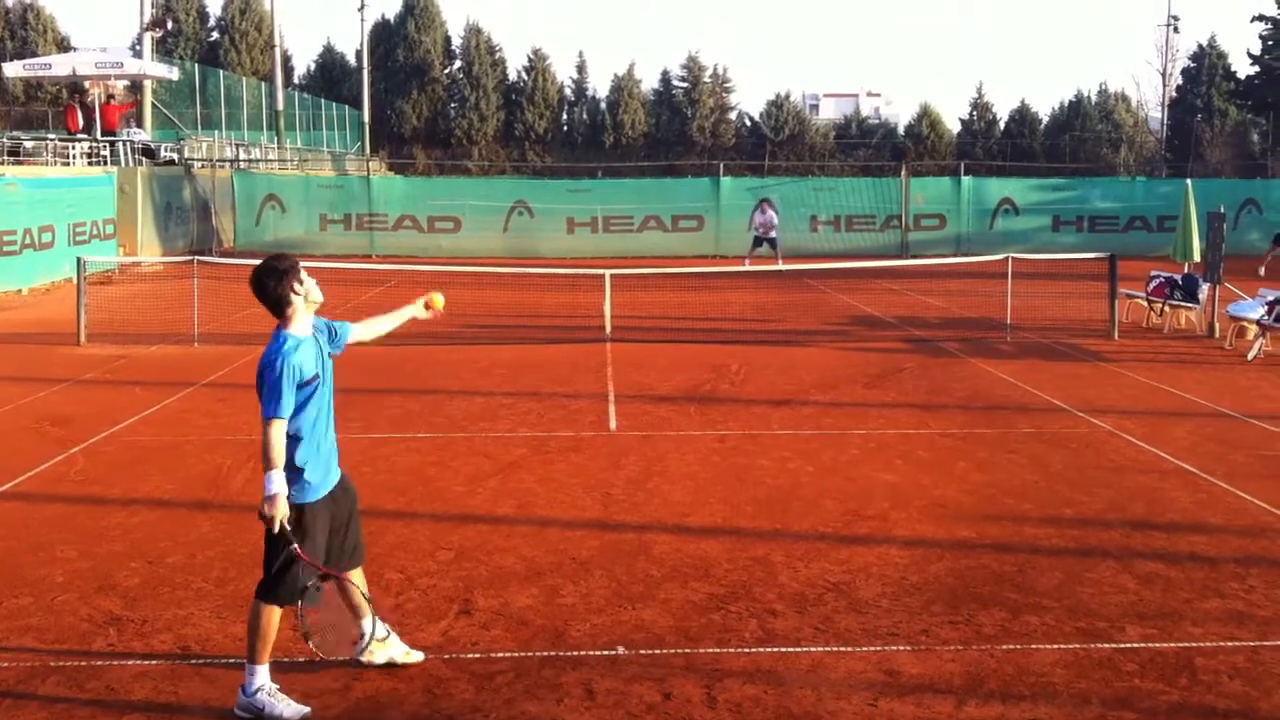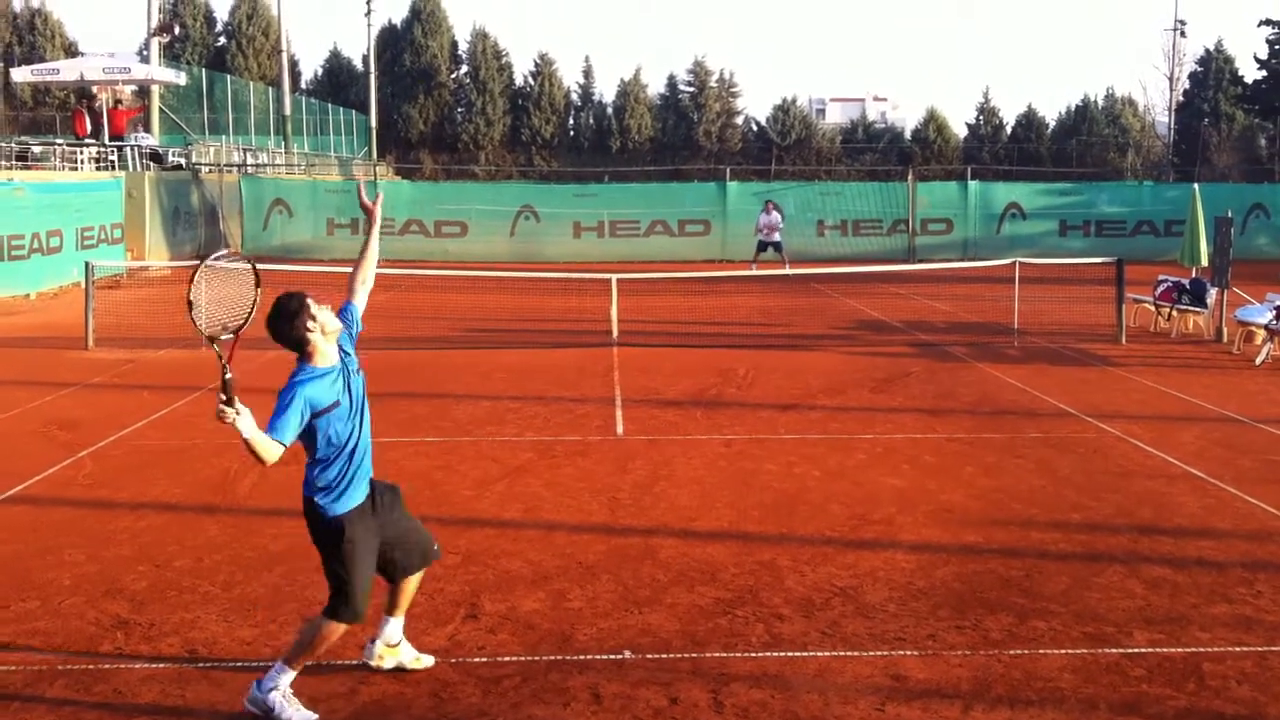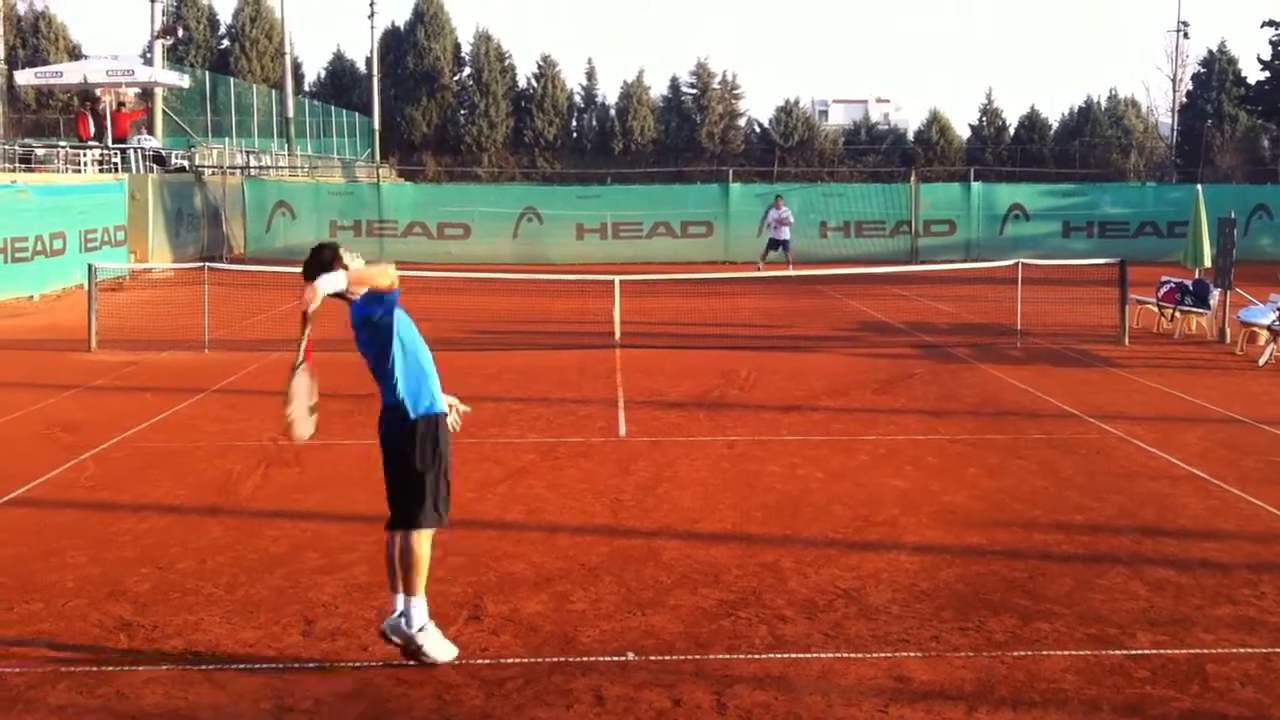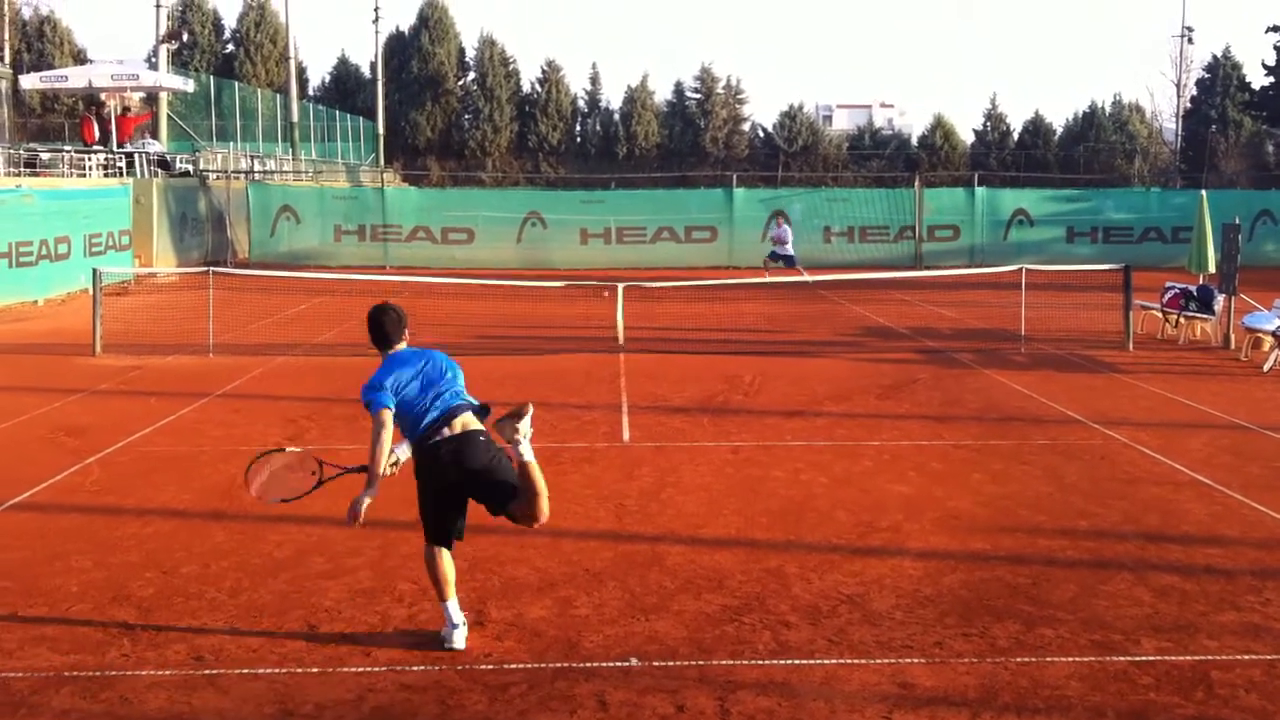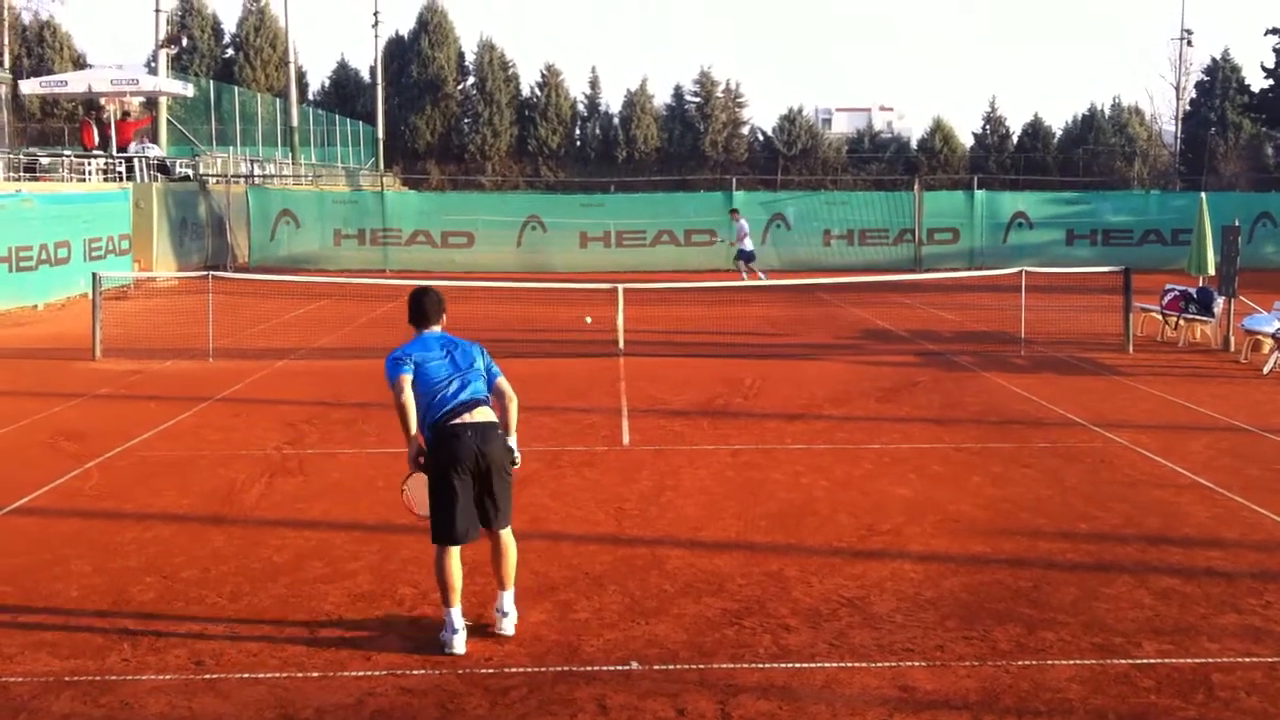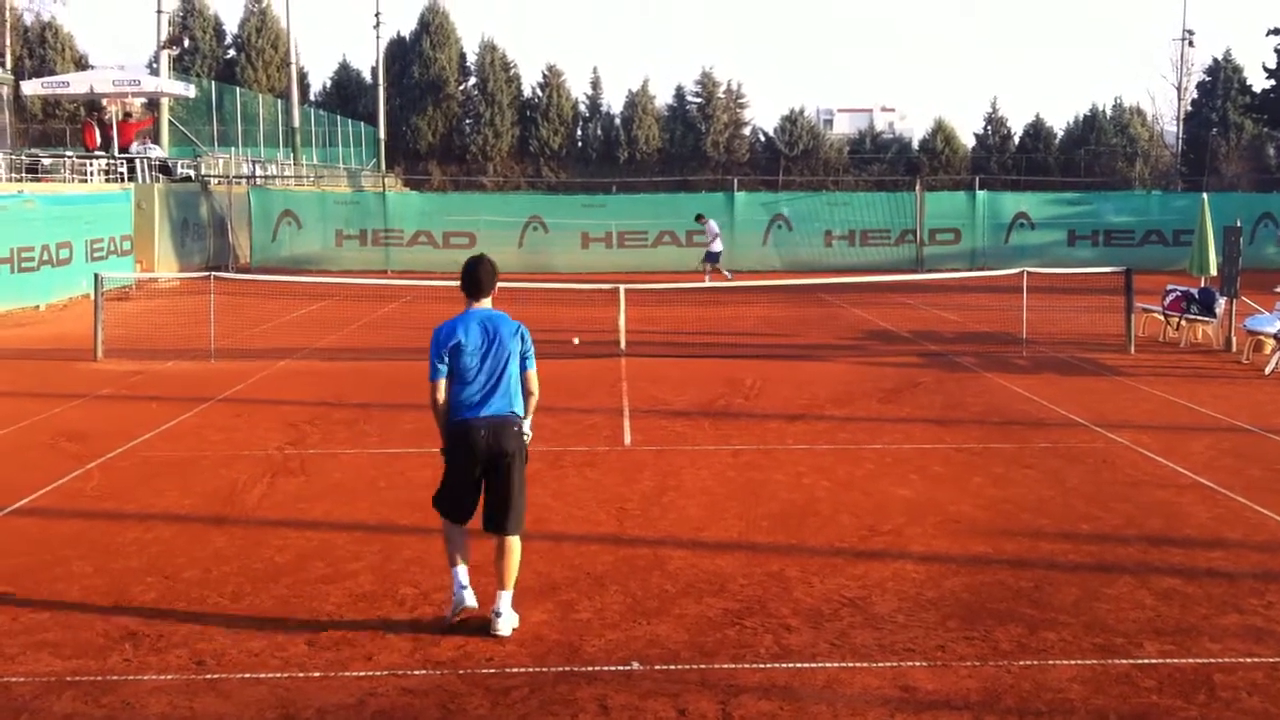
dt=0.4s
person 1, frame 1
left shoulder: (316, 332)
right shoulder: (282, 359)
left elbow: (361, 330)
right elbow: (274, 428)
left wrist: (409, 312)
right wrist: (276, 491)
left hip: (329, 480)
right hip: (300, 489)
left knee: (348, 557)
right knee: (279, 586)
left ankle: (376, 637)
person 1, frame 2
left shoulder: (343, 344)
right shoulder: (302, 391)
left elbow: (362, 283)
right elbow: (269, 450)
left wrist: (374, 225)
right wrist: (243, 423)
left hip: (369, 494)
right hip: (337, 510)
left knee: (416, 557)
right knee: (347, 609)
left ankle: (388, 644)
person 1, frame 3
left shoulder: (366, 310)
right shoulder: (371, 306)
right elbow: (384, 276)
left wrist: (439, 398)
right wrist: (329, 281)
left hip: (420, 415)
right hip: (417, 422)
left knee: (405, 521)
right knee: (421, 520)
left ankle: (402, 614)
right ankle: (413, 618)
person 1, frame 4
left shoulder: (378, 381)
right shoulder: (441, 360)
left elbow: (384, 431)
left wrist: (369, 490)
left hip: (435, 456)
right hip: (476, 445)
left knee: (437, 544)
right knee: (533, 516)
left ankle: (453, 623)
right ankle: (516, 442)
person 1, frame 5
left shoulder: (403, 354)
right shoulder: (472, 348)
left elbow: (403, 393)
right elbow: (508, 397)
left wrist: (413, 445)
right wrist: (509, 441)
left hip: (448, 441)
right hip: (488, 435)
left knee: (448, 542)
right knee: (500, 529)
left ankle: (454, 628)
right ankle: (506, 611)
person 1, frame 6
left shoulder: (446, 332)
right shoulder: (517, 330)
left elbow: (438, 397)
right elbow: (532, 390)
left wrist: (446, 436)
right wrist: (525, 423)
left hip: (466, 434)
right hip: (508, 434)
left knee: (453, 518)
right knee: (508, 528)
left ankle: (461, 588)
right ankle: (502, 611)
